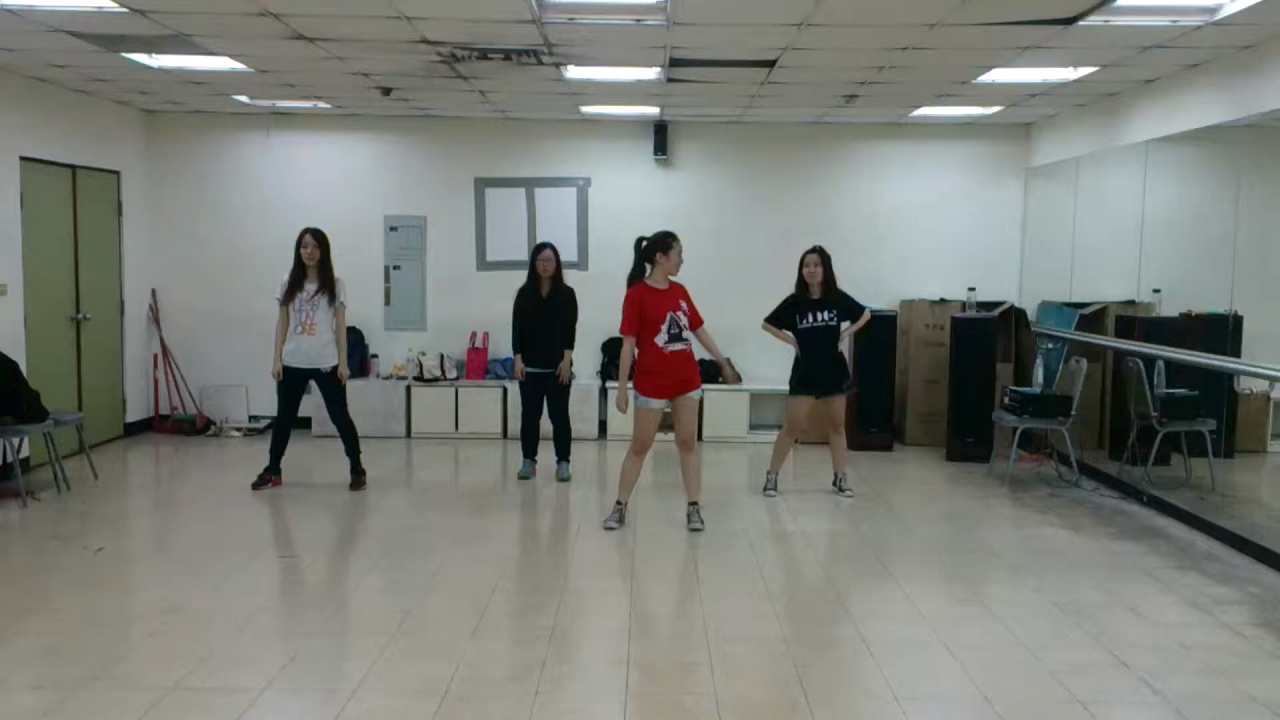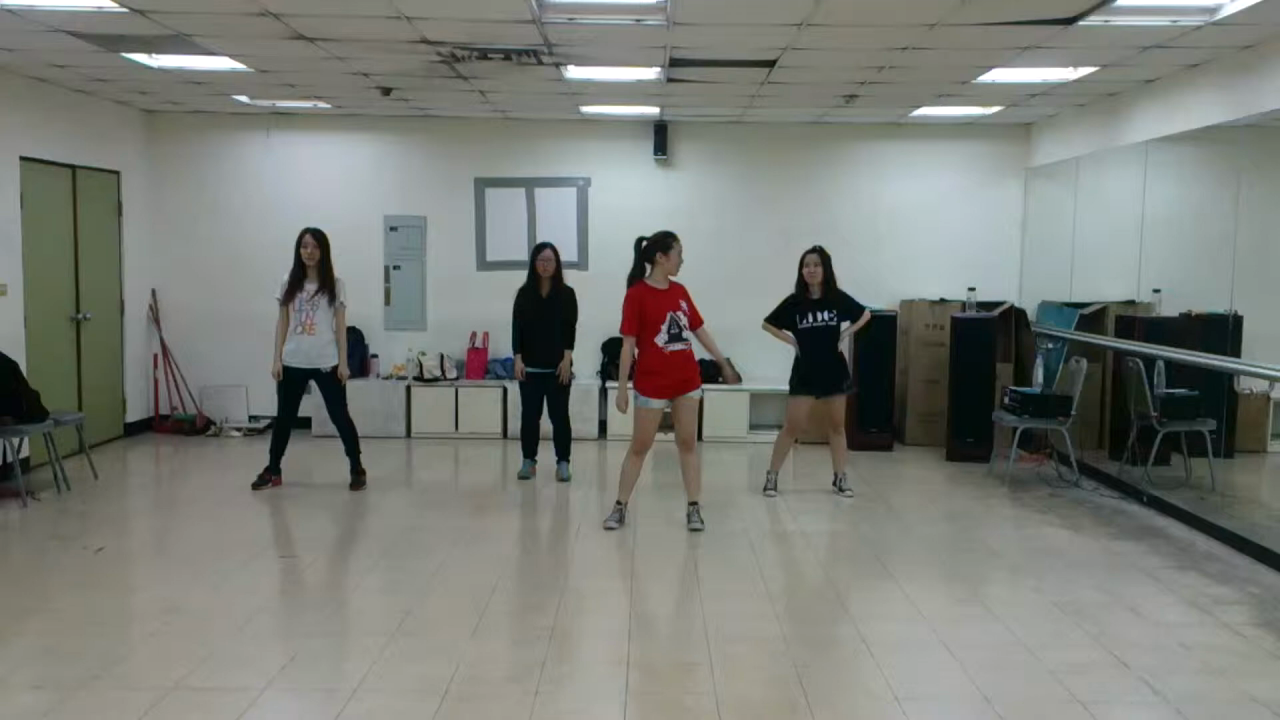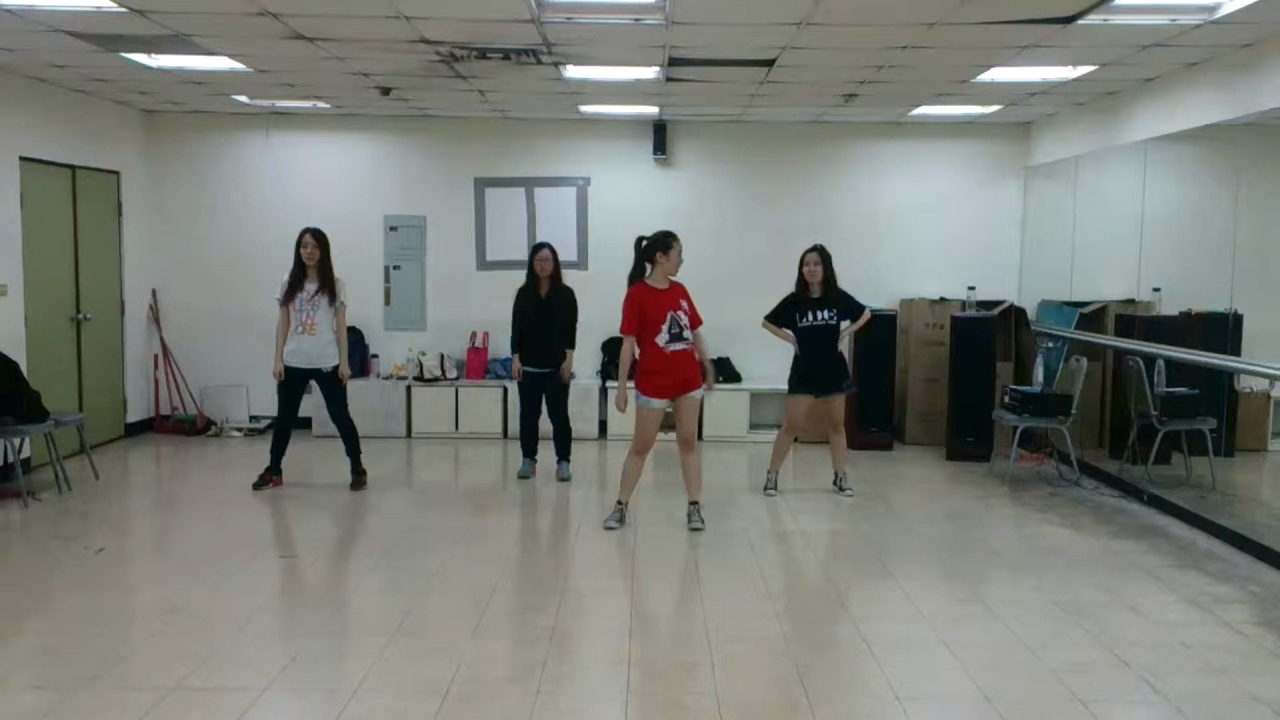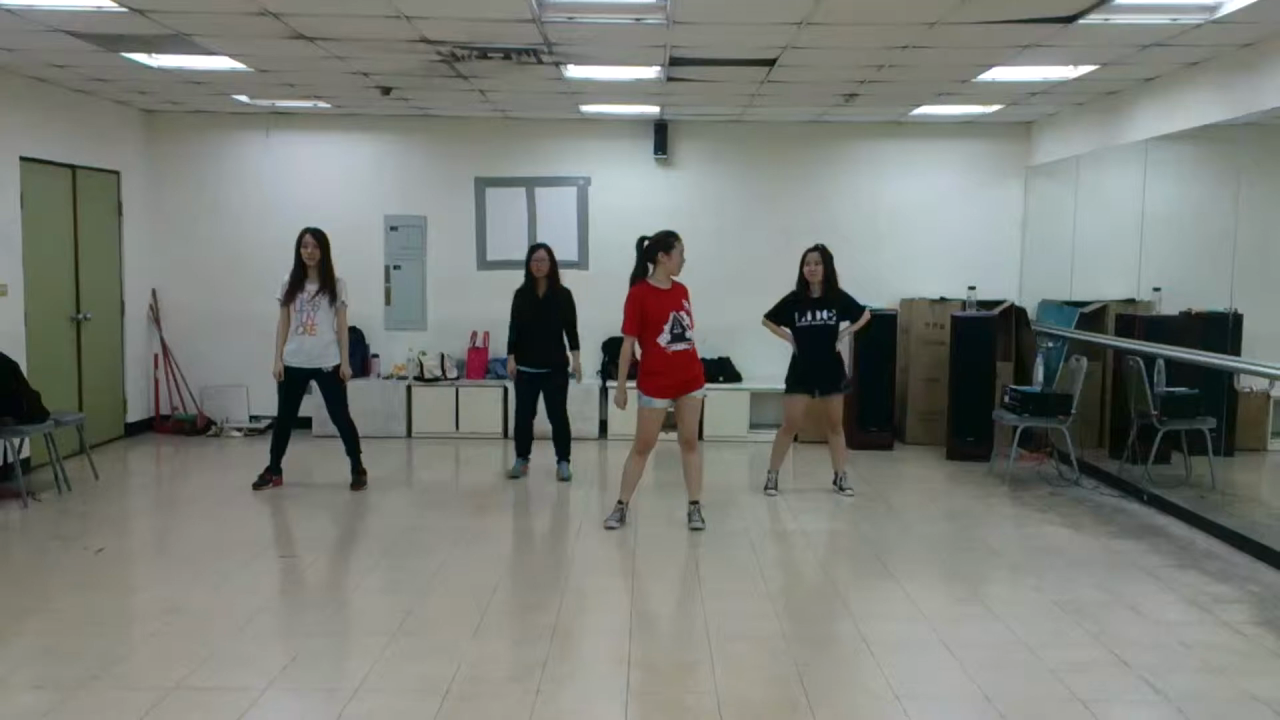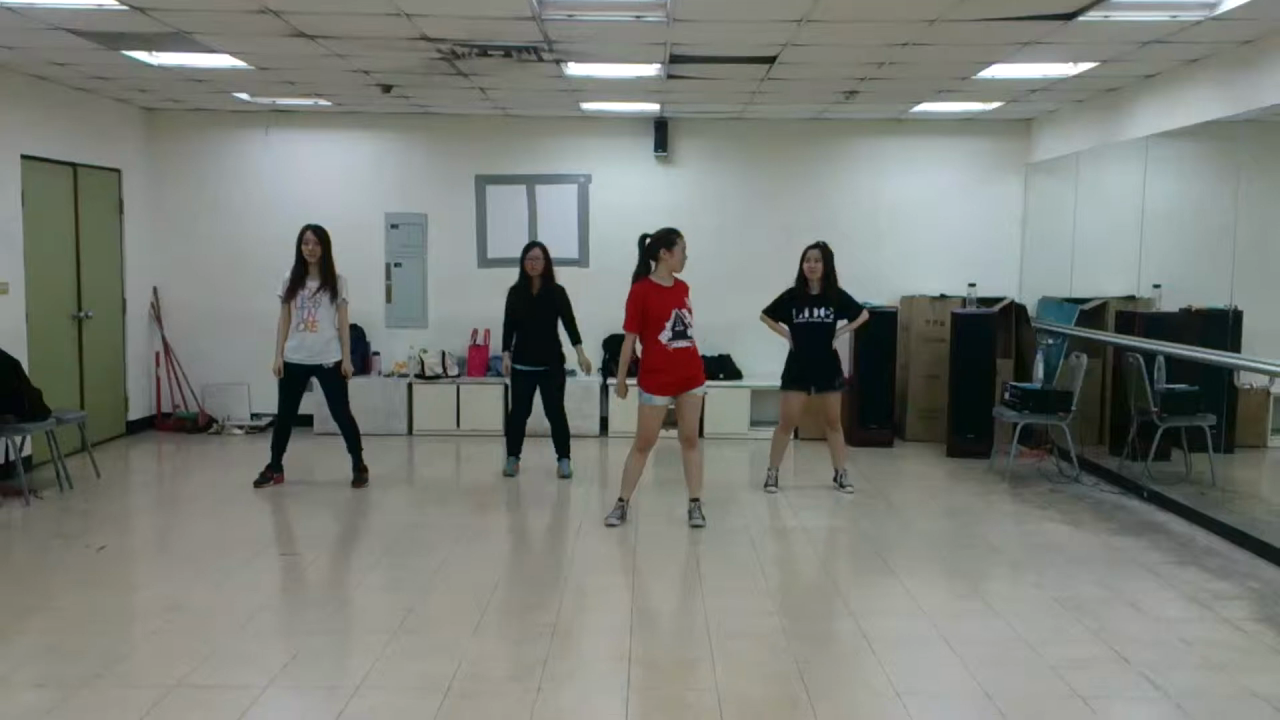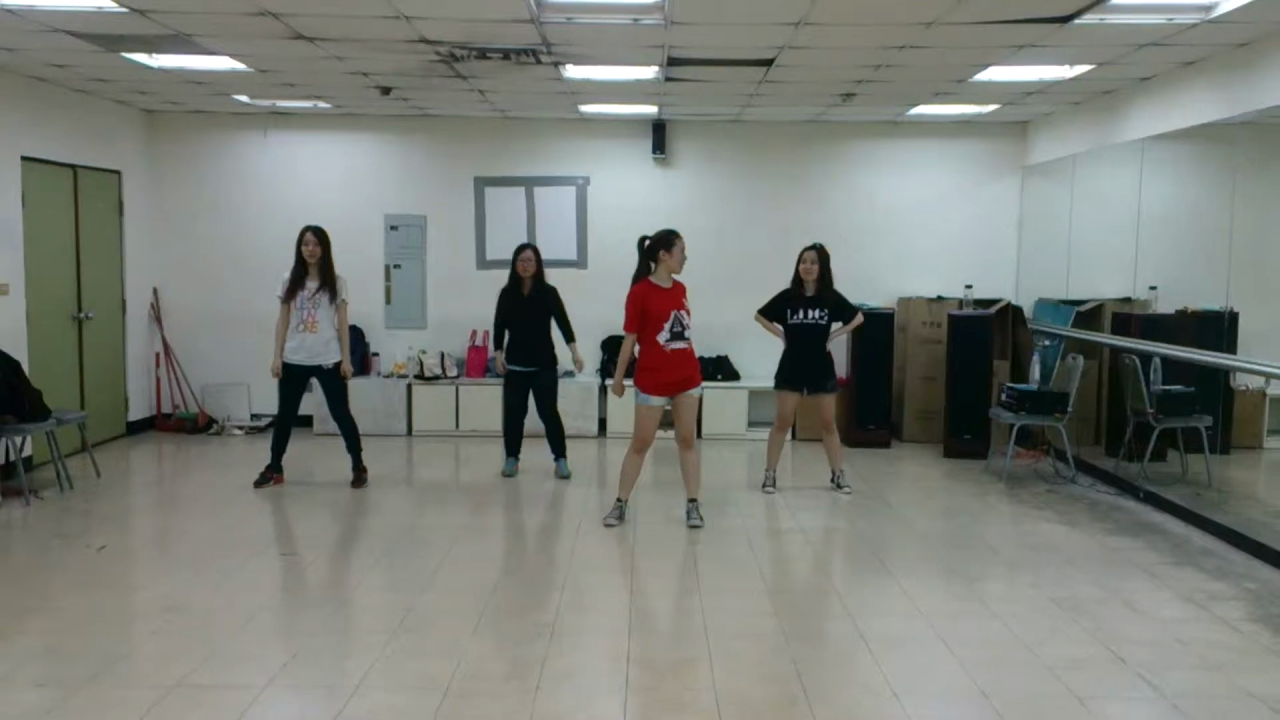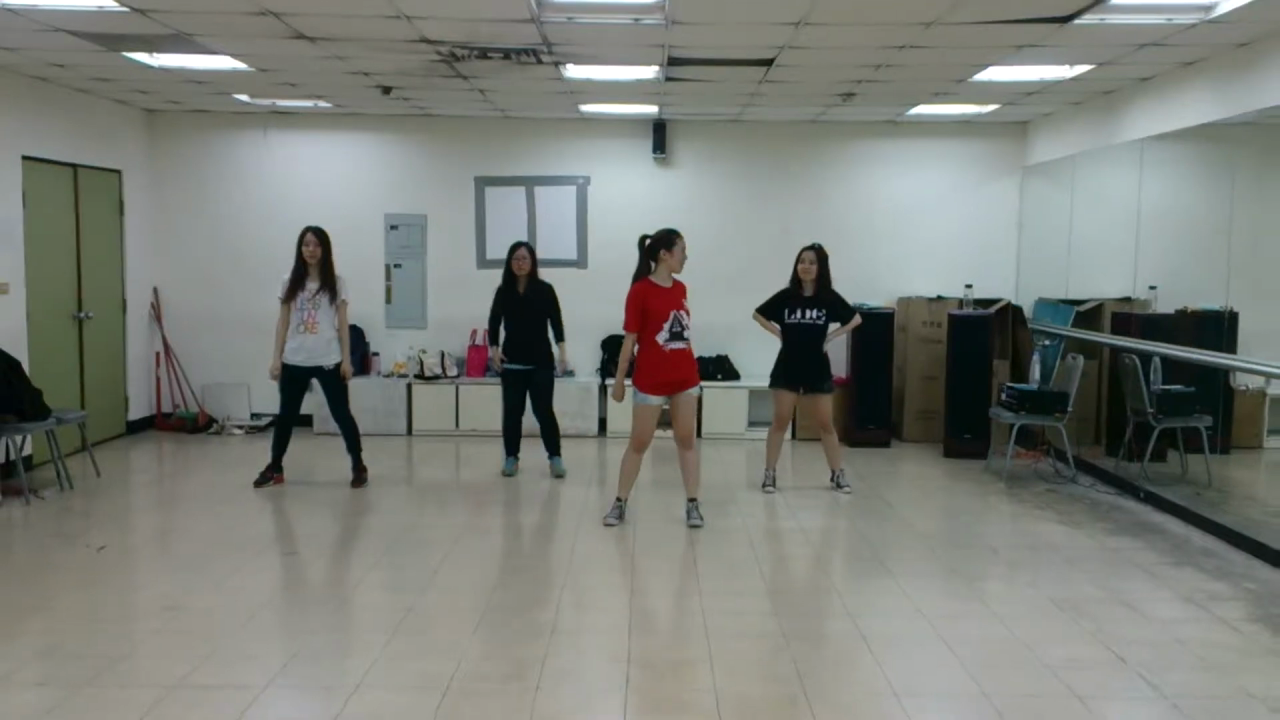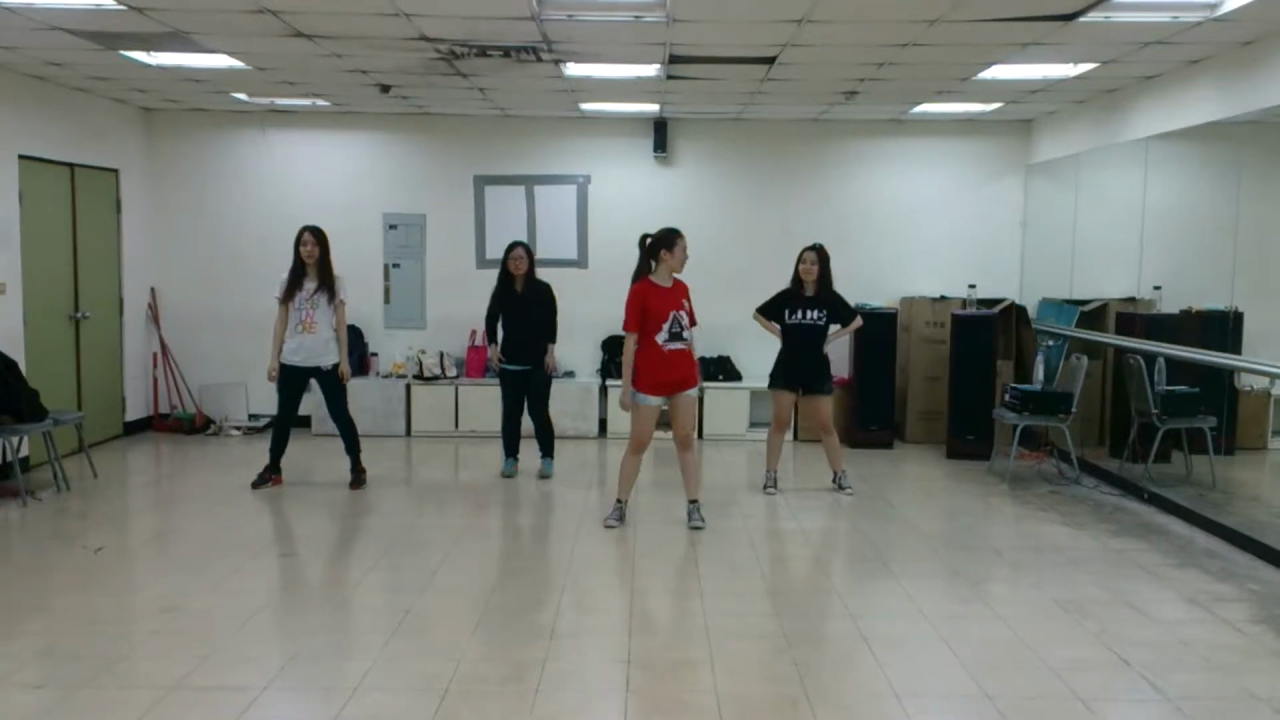
dt=0.1s
person 1, frame 1
left shoulder: (680, 291)
right shoulder: (637, 294)
left elbow: (699, 330)
right elbow: (628, 344)
left wrist: (724, 364)
right wrist: (622, 387)
left hip: (687, 380)
right hip: (652, 383)
left knee: (688, 443)
right knee: (640, 446)
left ankle: (694, 508)
right ankle: (620, 507)
person 1, frame 2
left shoulder: (680, 291)
right shoulder: (637, 294)
left elbow: (699, 330)
right elbow: (628, 344)
left wrist: (724, 364)
right wrist: (622, 388)
left hip: (687, 380)
right hip: (652, 383)
left knee: (688, 443)
right knee: (640, 445)
left ankle: (694, 508)
right ankle: (620, 507)
person 1, frame 3
left shoulder: (681, 291)
right shoulder: (637, 293)
left elbow: (695, 331)
right elbow: (628, 343)
left wrist: (708, 369)
right wrist: (622, 387)
left hip: (689, 380)
right hip: (653, 382)
left knee: (688, 442)
right knee: (641, 446)
left ankle: (694, 507)
right ankle: (621, 507)
person 1, frame 4
left shoulder: (681, 290)
right shoulder: (639, 294)
right elbow: (628, 342)
left wrist: (700, 370)
right wrist: (621, 386)
left hip: (689, 379)
right hip: (655, 383)
left knee: (690, 442)
right knee: (643, 445)
left ankle: (695, 507)
right ankle: (621, 506)
person 1, frame 5
left shoulder: (682, 288)
right shoulder: (641, 291)
right elbow: (630, 338)
right wrist: (621, 379)
left hip: (691, 377)
right hip: (655, 380)
left knee: (690, 440)
right knee: (643, 443)
left ankle: (695, 504)
right ankle: (622, 504)
person 1, frame 6
left shoulder: (680, 289)
right shoulder: (641, 291)
right elbow: (630, 339)
right wrist: (618, 378)
left hip: (688, 378)
right hip: (652, 381)
left knee: (687, 440)
right knee: (640, 444)
left ankle: (693, 505)
right ankle: (620, 504)
person 1, frame 7
left shoulder: (680, 289)
right shoulder: (641, 290)
right elbow: (630, 339)
right wrist: (619, 380)
left hip: (685, 379)
right hip: (650, 381)
left knee: (686, 440)
right knee: (639, 443)
left ankle: (692, 504)
right ankle: (620, 503)
person 1, frame 8
left shoulder: (682, 289)
right shoulder: (641, 290)
right elbow: (631, 340)
left wrist: (696, 372)
right wrist: (626, 385)
left hip: (684, 380)
right hip: (649, 381)
left knee: (686, 441)
right knee: (638, 444)
left ankle: (693, 506)
right ankle: (620, 505)
person 2, frame 1
left shoulder: (334, 285)
right shoulder: (289, 283)
left elbow: (340, 326)
right elbow: (282, 324)
left wrist: (343, 363)
right wrist: (277, 359)
left hip: (326, 363)
right hip: (293, 362)
left knee: (340, 416)
right knee: (284, 417)
left ankle: (357, 470)
right ankle: (273, 470)
person 2, frame 2
left shoulder: (334, 284)
right shoulder: (289, 283)
left elbow: (340, 326)
right elbow: (282, 324)
left wrist: (343, 362)
right wrist: (277, 358)
left hip: (326, 363)
right hip: (293, 362)
left knee: (340, 416)
right knee: (284, 417)
left ankle: (357, 470)
right ankle: (273, 471)
person 2, frame 3
left shoulder: (334, 285)
right shoulder: (289, 283)
left elbow: (341, 326)
right elbow: (283, 324)
left wrist: (344, 362)
right wrist: (278, 359)
left hip: (327, 363)
right hip: (293, 363)
left knee: (340, 416)
right knee: (284, 417)
left ankle: (357, 470)
right ankle: (273, 471)
person 2, frame 4
left shoulder: (335, 285)
right shoulder: (290, 284)
left elbow: (342, 326)
right elbow: (283, 324)
left wrist: (345, 362)
right wrist: (278, 359)
left hip: (327, 363)
right hip: (294, 363)
left knee: (340, 416)
right knee: (284, 417)
left ankle: (358, 470)
right ankle: (273, 471)
person 2, frame 5
left shoulder: (336, 281)
right shoulder: (291, 280)
left elbow: (343, 322)
right elbow: (284, 321)
left wrist: (347, 358)
right wrist: (278, 355)
left hip: (329, 360)
right hip: (295, 359)
left knee: (341, 413)
right knee: (285, 414)
left ankle: (359, 467)
right ankle: (274, 468)
person 2, frame 6
left shoulder: (335, 282)
right shoulder: (290, 281)
left elbow: (343, 323)
right elbow: (283, 321)
left wrist: (346, 359)
right wrist: (277, 356)
left hip: (328, 360)
right hip: (294, 360)
left knee: (341, 414)
right knee: (285, 414)
left ankle: (358, 467)
right ankle: (274, 468)
person 2, frame 7
left shoulder: (335, 283)
right shoulder: (291, 282)
left elbow: (343, 324)
right elbow: (283, 322)
left wrist: (346, 359)
right wrist: (277, 357)
left hip: (329, 361)
right hip: (294, 361)
left knee: (341, 414)
right knee: (286, 414)
left ankle: (358, 467)
right ankle: (275, 468)
person 2, frame 8
left shoulder: (334, 282)
right shoulder: (289, 281)
left elbow: (341, 324)
right elbow: (281, 322)
left wrist: (344, 360)
right wrist: (274, 358)
left hip: (327, 361)
right hip: (293, 361)
left knee: (340, 414)
right knee: (284, 415)
left ankle: (357, 469)
right ankle: (273, 469)
person 3, frame 1
left shoulder: (838, 298)
right shoulder: (794, 302)
left elbow: (865, 315)
right elbow: (768, 324)
left wrist: (844, 335)
right wrist: (791, 340)
left hip: (834, 370)
right hip: (804, 372)
left knee: (836, 426)
right knee: (792, 427)
left ankle: (840, 478)
right ankle: (772, 476)
person 3, frame 2
left shoulder: (838, 298)
right shoulder: (794, 302)
left elbow: (865, 315)
right elbow: (768, 324)
left wrist: (844, 335)
right wrist: (791, 340)
left hip: (834, 371)
right hip: (805, 372)
left knee: (836, 426)
right knee: (792, 427)
left ankle: (840, 478)
right ankle: (772, 476)
person 3, frame 3
left shoulder: (838, 297)
right shoulder: (794, 300)
left elbow: (865, 314)
right elbow: (768, 322)
left wrist: (844, 334)
right wrist: (791, 339)
left hip: (833, 369)
right hip: (804, 371)
left knee: (836, 426)
right knee: (791, 426)
left ankle: (840, 477)
right ankle: (772, 475)
person 3, frame 4
left shoulder: (838, 297)
right shoulder: (794, 300)
left elbow: (865, 315)
right elbow: (767, 320)
left wrist: (843, 334)
right wrist: (789, 338)
left hip: (831, 369)
right hip: (801, 371)
left knee: (835, 426)
right knee: (790, 426)
left ankle: (840, 477)
right ankle: (772, 475)
person 3, frame 5
left shoulder: (836, 295)
right shoulder: (793, 296)
left elbow: (863, 315)
right elbow: (766, 316)
left wrist: (840, 333)
right wrist: (787, 334)
left hip: (828, 366)
right hip: (797, 367)
left knee: (833, 423)
right knee: (787, 422)
left ankle: (840, 474)
right ankle: (772, 472)
person 3, frame 6
left shoulder: (831, 298)
right shoulder: (788, 297)
left elbow: (857, 318)
right elbow: (760, 316)
left wrist: (834, 335)
right wrist: (781, 334)
left hip: (821, 368)
right hip: (791, 368)
left knee: (828, 424)
right knee: (782, 423)
left ankle: (838, 475)
right ankle: (770, 473)
person 3, frame 7
left shoulder: (830, 298)
right shoulder: (786, 296)
left elbow: (855, 320)
right elbow: (758, 315)
left wrist: (831, 336)
right wrist: (779, 333)
left hip: (817, 368)
right hip: (787, 368)
left knee: (826, 424)
right knee: (780, 422)
left ankle: (837, 474)
right ankle: (769, 473)
person 3, frame 8
left shoulder: (831, 299)
right shoulder: (787, 296)
left elbow: (856, 321)
right elbow: (759, 314)
left wrist: (832, 338)
right wrist: (779, 333)
left hip: (817, 369)
right hip: (787, 369)
left knee: (826, 426)
right knee: (780, 423)
left ankle: (839, 475)
right ankle: (770, 475)
person 4, frame 1
left shoulder: (566, 293)
right shoulder: (524, 293)
left elbow: (570, 329)
right elbow: (517, 328)
left wrist: (567, 359)
right wrist: (518, 359)
left hip: (557, 365)
right hip: (530, 365)
left knee: (559, 415)
right knee: (530, 414)
left ankle: (563, 462)
right ankle: (528, 461)
person 4, frame 2
left shoulder: (566, 293)
right shoulder: (525, 293)
left elbow: (570, 329)
right elbow: (517, 328)
left wrist: (567, 359)
right wrist: (518, 359)
left hip: (557, 365)
right hip: (530, 365)
left knee: (559, 415)
right knee: (529, 414)
left ankle: (563, 462)
right ankle: (528, 461)
person 4, frame 3
left shoulder: (565, 293)
right shoulder: (524, 294)
left elbow: (570, 328)
right elbow: (517, 328)
left wrist: (569, 358)
right wrist: (516, 358)
left hip: (556, 364)
right hip: (529, 365)
left knee: (558, 414)
right knee: (529, 414)
left ankle: (563, 462)
right ankle: (529, 461)
person 4, frame 4
left shoulder: (562, 294)
right shoulder: (522, 294)
left elbow: (571, 329)
right elbow: (514, 328)
left wrist: (576, 359)
right wrist: (511, 358)
left hip: (555, 365)
right hip: (526, 365)
left knee: (558, 414)
right knee: (523, 413)
left ankle: (563, 462)
right ankle: (521, 459)
person 4, frame 5
left shoulder: (556, 292)
right shoulder: (516, 292)
left elbow: (569, 323)
right elbow: (509, 326)
left wrist: (581, 353)
right wrist: (505, 355)
left hip: (551, 363)
right hip: (522, 363)
left knee: (555, 412)
right knee: (518, 412)
left ankle: (563, 459)
right ankle: (512, 458)
person 4, frame 6
left shoulder: (548, 292)
right shoulder: (507, 293)
left elbow: (563, 322)
right elbow: (499, 326)
left wrist: (574, 351)
right wrist: (498, 353)
left hip: (544, 363)
right hip: (515, 364)
left knee: (548, 412)
right knee: (513, 412)
left ankle: (561, 459)
right ankle: (512, 458)
person 4, frame 7
left shoulder: (544, 290)
right shoulder: (504, 291)
left elbow: (556, 321)
right elbow: (494, 322)
left wrist: (562, 351)
right wrist: (495, 348)
left hip: (541, 362)
right hip: (511, 362)
left knee: (544, 410)
right knee: (512, 411)
left ankle: (556, 457)
right ankle: (511, 458)
person 4, frame 8
left shoulder: (542, 289)
right shoulder: (501, 291)
left elbow: (551, 321)
right elbow: (491, 321)
left wrist: (551, 352)
right wrist: (493, 347)
left hip: (538, 362)
right hip: (510, 362)
left knee: (539, 411)
right knee: (511, 412)
left ankle: (547, 458)
right ankle: (511, 459)
